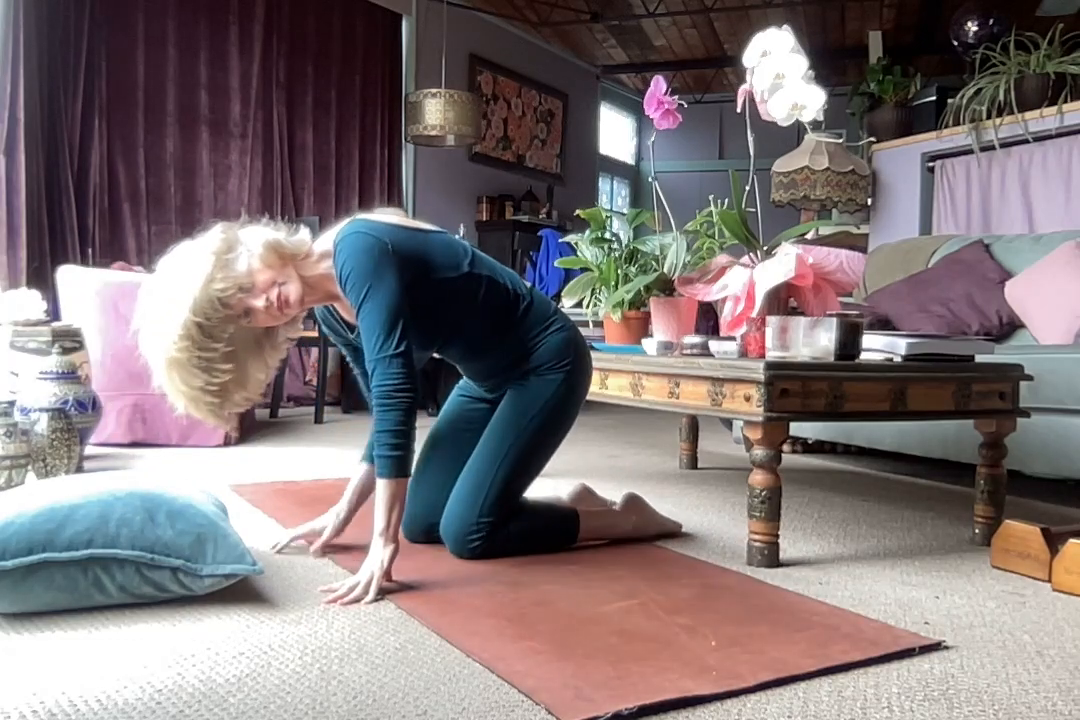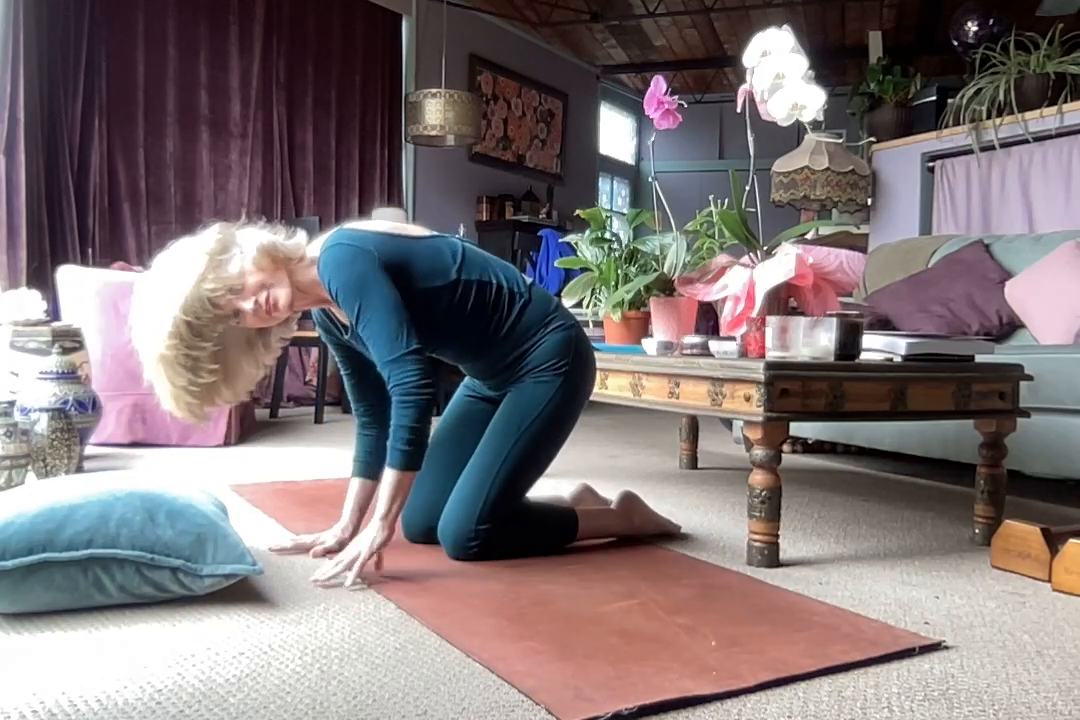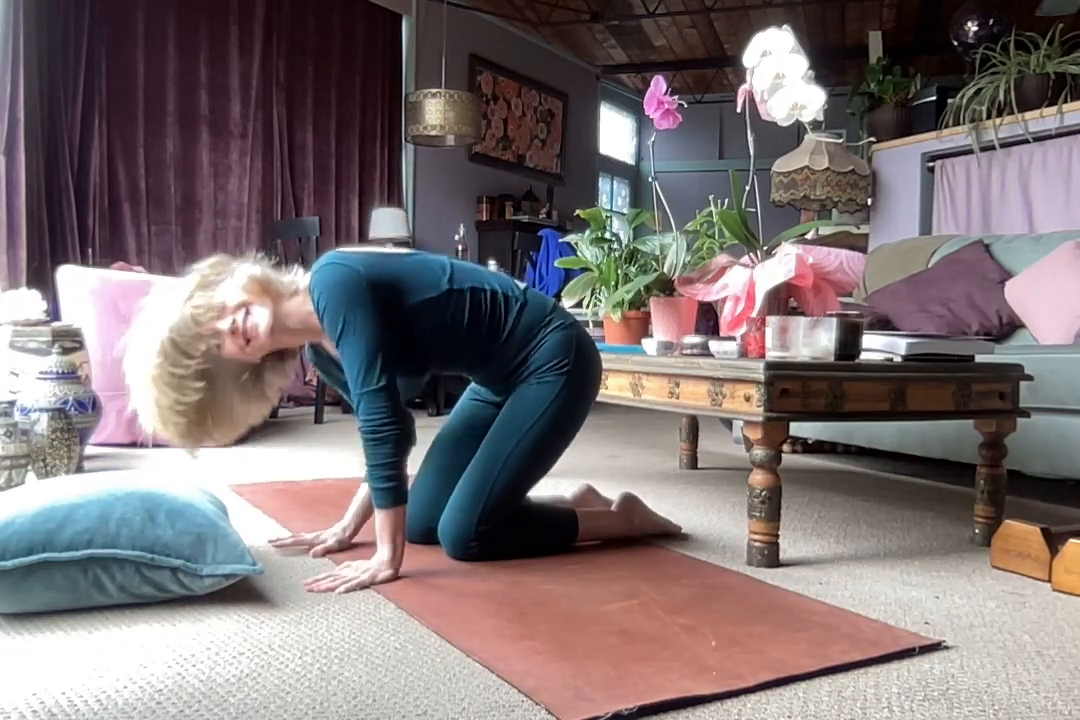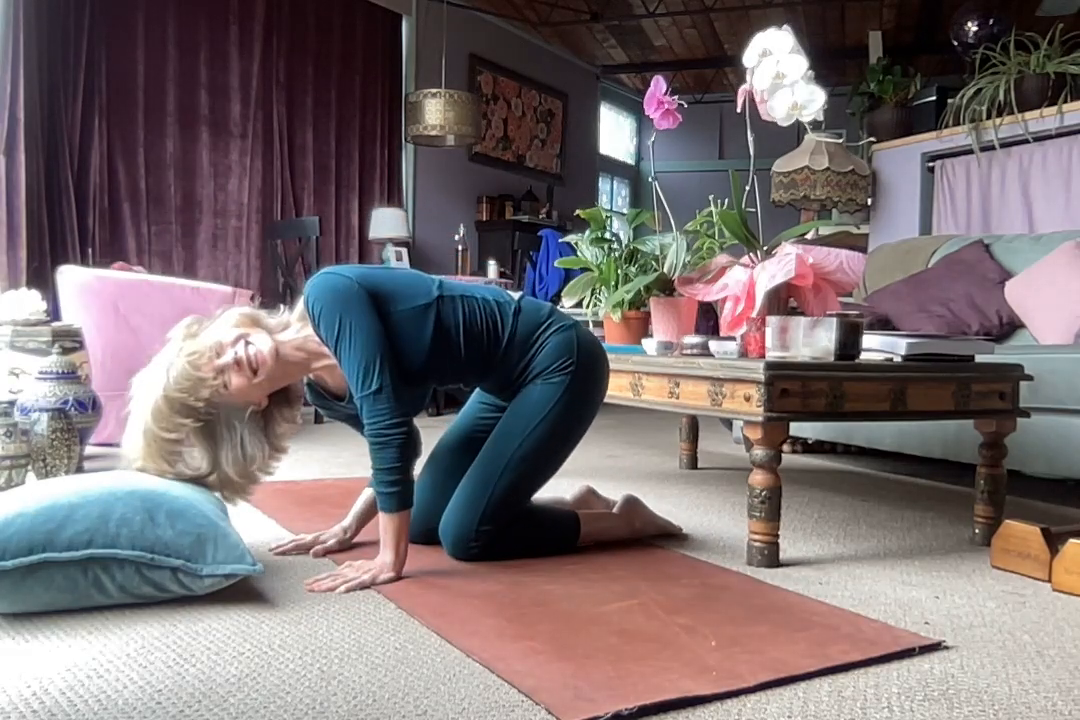
dt=0.4s
person 1, frame 1
left shoulder: (358, 251)
right shoulder: (330, 313)
left elbow: (394, 392)
right elbow: (388, 405)
left wrist: (383, 543)
right wrist: (343, 511)
left hip: (546, 362)
right hip: (488, 377)
left knee: (468, 532)
right knee: (421, 522)
left ankle: (625, 518)
right ankle: (576, 503)
person 1, frame 2
left shoulder: (343, 261)
right shoulder: (329, 315)
left elbow: (413, 388)
right elbow: (374, 418)
left wrist: (378, 527)
right wrist: (346, 527)
left hip: (547, 359)
right hip: (493, 375)
left knee: (464, 536)
right knee: (419, 523)
left ankle: (622, 517)
right ankle: (575, 503)
person 1, frame 3
left shoulder: (334, 283)
right shoulder: (320, 350)
left elbow: (380, 421)
right elbow: (389, 429)
left wrist: (386, 557)
right wrist: (347, 526)
left hip: (551, 361)
right hip: (500, 377)
left knee: (464, 536)
right knee: (420, 523)
left ankle: (621, 518)
right ankle: (576, 503)
person 1, frame 4
left shoulder: (327, 296)
right shoulder: (321, 390)
left elbow: (388, 426)
right elbow: (397, 443)
left wrist: (390, 560)
right wrist: (347, 527)
left hip: (557, 361)
right hip: (508, 382)
left knee: (467, 536)
right knee: (424, 522)
left ankle: (625, 520)
right ankle: (578, 505)
